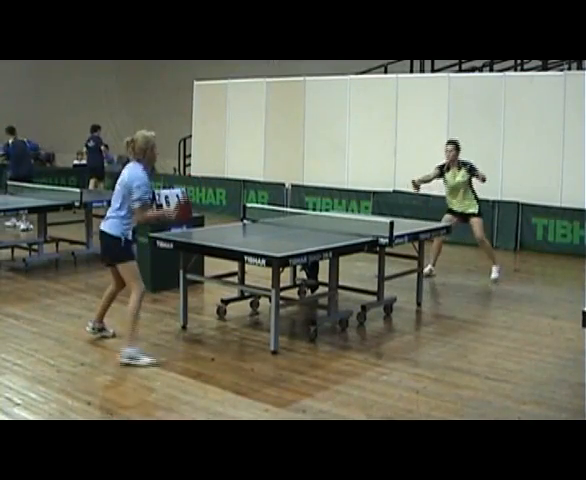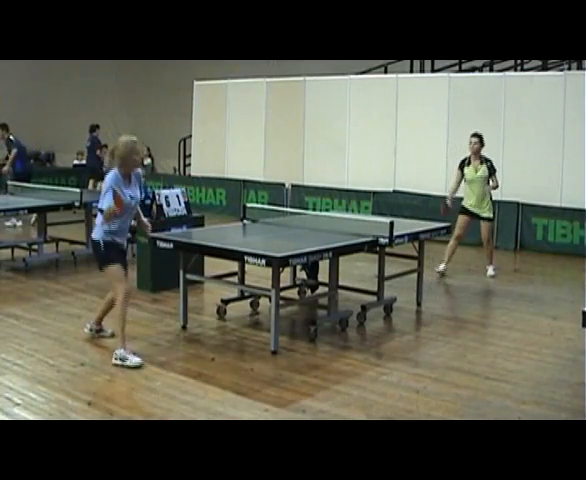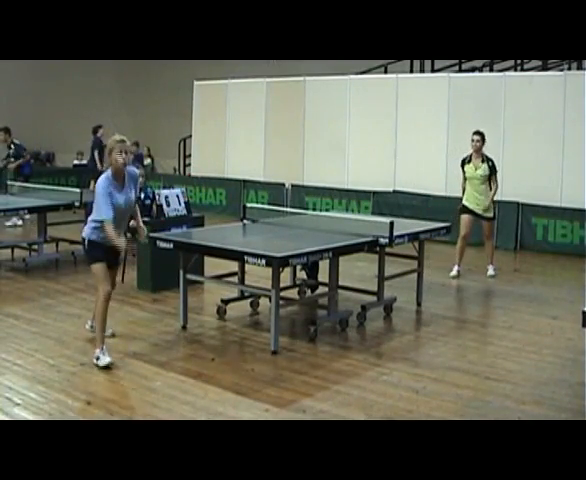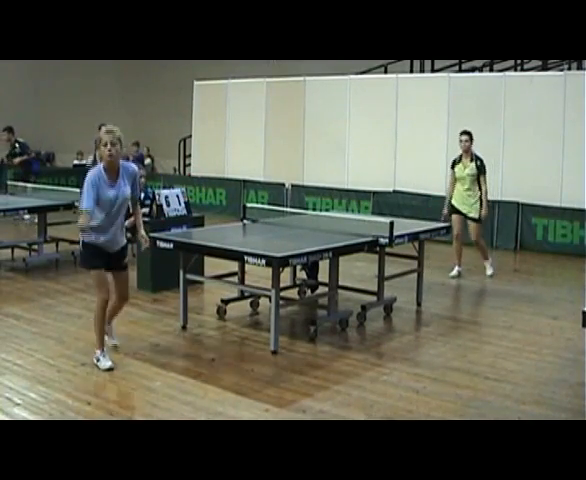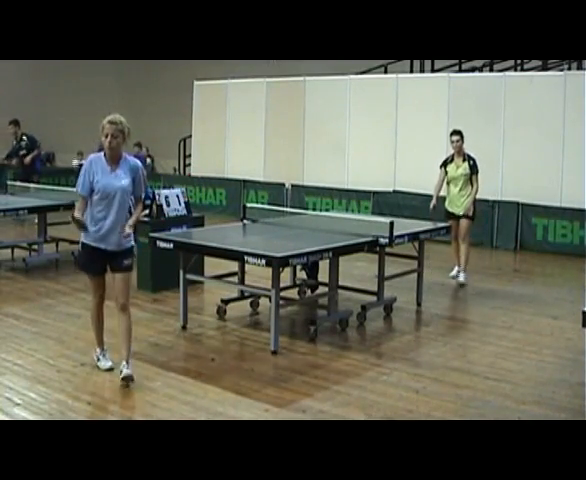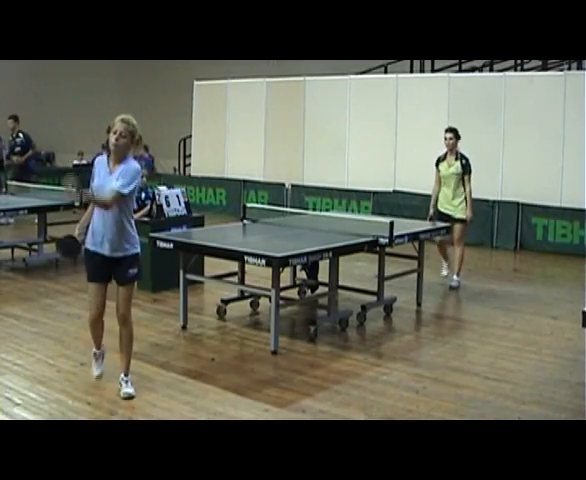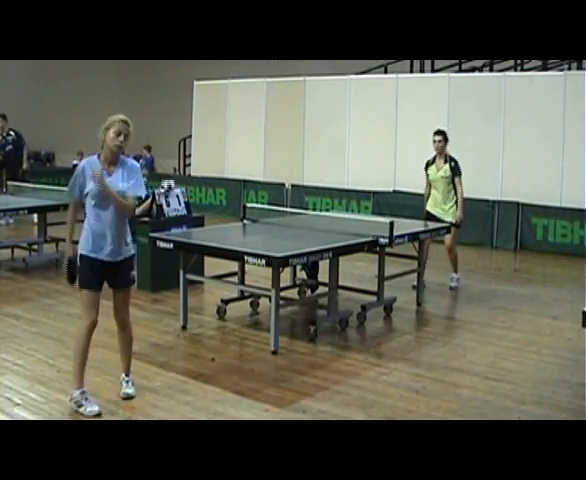
dt=0.3s
person 1, frame 1
left shoulder: (132, 168)
right shoulder: (139, 176)
right elbow: (141, 216)
left wrist: (157, 213)
right wrist: (166, 214)
left hip: (111, 233)
right hip: (116, 235)
left knee: (119, 283)
right knee: (138, 289)
left ankle: (96, 324)
right ankle: (128, 350)
person 1, frame 2
left shoulder: (137, 175)
right shoulder: (112, 179)
right elbow: (106, 216)
left wrist: (141, 219)
right wrist: (112, 210)
left hip: (119, 240)
right hip: (104, 240)
left knee: (119, 291)
right knee: (123, 291)
left ankle: (95, 325)
right ankle: (121, 352)
person 1, frame 3
left shoulder: (133, 174)
right shoulder: (104, 184)
right elbow: (106, 223)
left wrist: (139, 225)
right wrist: (119, 242)
left hip: (115, 242)
right hip: (95, 239)
left knee: (110, 287)
right knee: (105, 290)
left ankle: (95, 323)
right ankle: (99, 350)
person 1, frame 4
left shoulder: (131, 171)
right shoulder: (94, 176)
left elbow: (134, 204)
right elbow: (86, 214)
left wrist: (140, 229)
right wrist: (83, 225)
left hip: (117, 242)
right hip: (93, 242)
left knee: (122, 296)
right knee: (103, 296)
left ankle: (107, 324)
right ankle: (99, 352)
person 1, frame 5
left shoulder: (134, 166)
right shoulder: (92, 163)
left elbow: (139, 204)
right elbow: (82, 199)
left wrist: (131, 223)
right wrist: (79, 216)
left hip: (121, 244)
right hip: (93, 242)
left knee: (122, 304)
right knee: (98, 299)
left ankle: (126, 364)
right ankle: (101, 351)
person 1, frame 6
left shoulder: (133, 169)
right shoulder: (99, 162)
left elbow: (109, 203)
right wrist: (81, 225)
left hip: (125, 250)
right hip: (96, 248)
left knee: (123, 315)
right knee: (96, 312)
left ankle: (125, 376)
right ankle: (98, 351)
person 1, frame 7
left shoulder: (132, 168)
right shoulder: (86, 166)
left elbow: (129, 208)
right elbow: (74, 208)
left wrist: (105, 189)
right wrist: (68, 243)
left hip: (121, 253)
right hip: (92, 253)
left knee: (123, 319)
right knee: (89, 321)
left ankle: (126, 376)
right ankle: (77, 391)
person 2, frame 1
left shoulder: (467, 166)
right shoulder: (443, 168)
left elbow: (483, 179)
right elbow: (429, 177)
left wrist: (480, 177)
right wrist: (418, 182)
left hip: (471, 206)
right hip: (453, 207)
left knee: (480, 237)
right knee: (440, 235)
left ankle: (495, 266)
right ankle: (431, 267)
person 2, frame 2
left shoulder: (488, 163)
right shoulder: (463, 163)
left elbow: (496, 183)
right elbow: (456, 183)
left wrist: (493, 185)
right wrist: (449, 198)
left hip: (485, 206)
right hip: (468, 204)
left knee: (486, 239)
right knee: (457, 235)
left ankle: (490, 266)
right ankle: (444, 265)
person 2, frame 3
left shoulder: (489, 162)
right shoulder: (465, 161)
left elbow: (495, 184)
left wrist: (490, 201)
right wrist: (463, 198)
left hip: (485, 204)
right hip: (468, 203)
left knee: (488, 236)
right knee: (463, 235)
left ankle: (490, 265)
right ankle: (457, 266)
person 2, frame 4
left shoulder: (478, 161)
right shoulder: (455, 162)
left elbow: (483, 185)
right elbow: (452, 185)
left wrist: (485, 206)
right wrist: (446, 205)
left hip: (474, 204)
right hip: (457, 203)
left knee: (475, 238)
right knee: (456, 235)
left ankle: (487, 261)
right ankle: (458, 267)
person 2, frame 5
left shoulder: (470, 161)
right shoulder: (447, 162)
left elbow: (475, 184)
right elbow: (440, 182)
left wrist: (471, 202)
right wrist: (434, 199)
left hip: (466, 204)
right hip: (451, 204)
left knee: (463, 238)
right knee: (454, 238)
left ankle: (463, 273)
right ankle: (457, 266)
person 2, frame 6
left shoulder: (463, 160)
right shoulder: (440, 160)
left elbow: (468, 186)
right elbow: (437, 184)
left wrist: (469, 208)
right wrist: (432, 205)
left hip: (459, 206)
right hip: (443, 205)
left knee: (458, 241)
right knee: (439, 239)
left ankle: (456, 276)
right ankle: (446, 262)
person 2, frame 7
left shoulder: (453, 163)
right shoulder: (429, 164)
left elbow: (459, 188)
left wrist: (460, 209)
right wrist: (424, 207)
left hip: (449, 209)
right hip: (432, 209)
left knee: (449, 245)
right knee: (424, 242)
left ankle: (455, 274)
